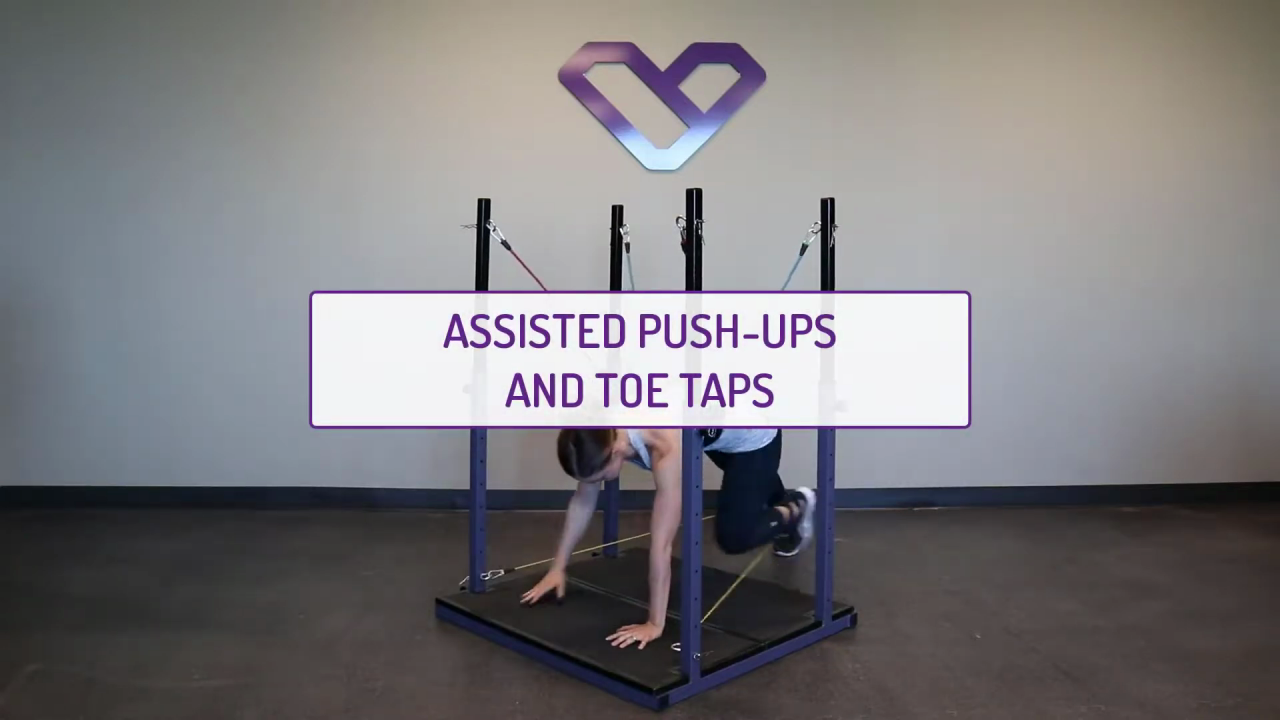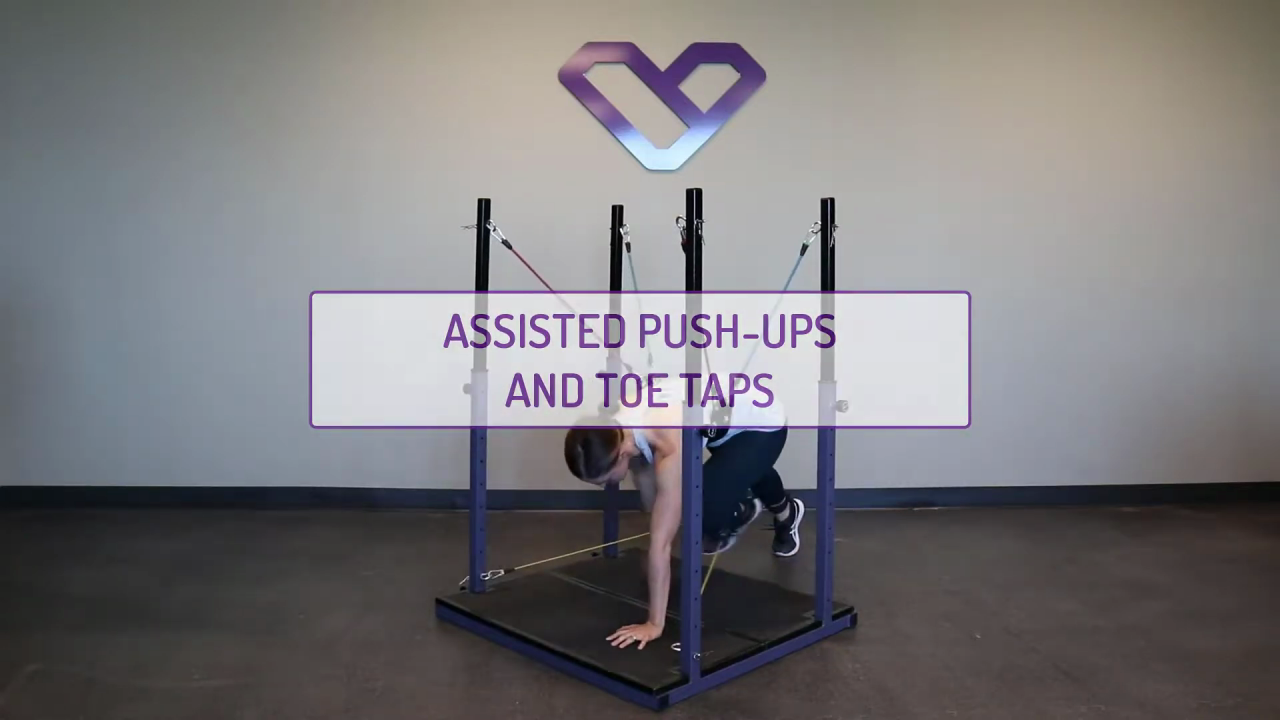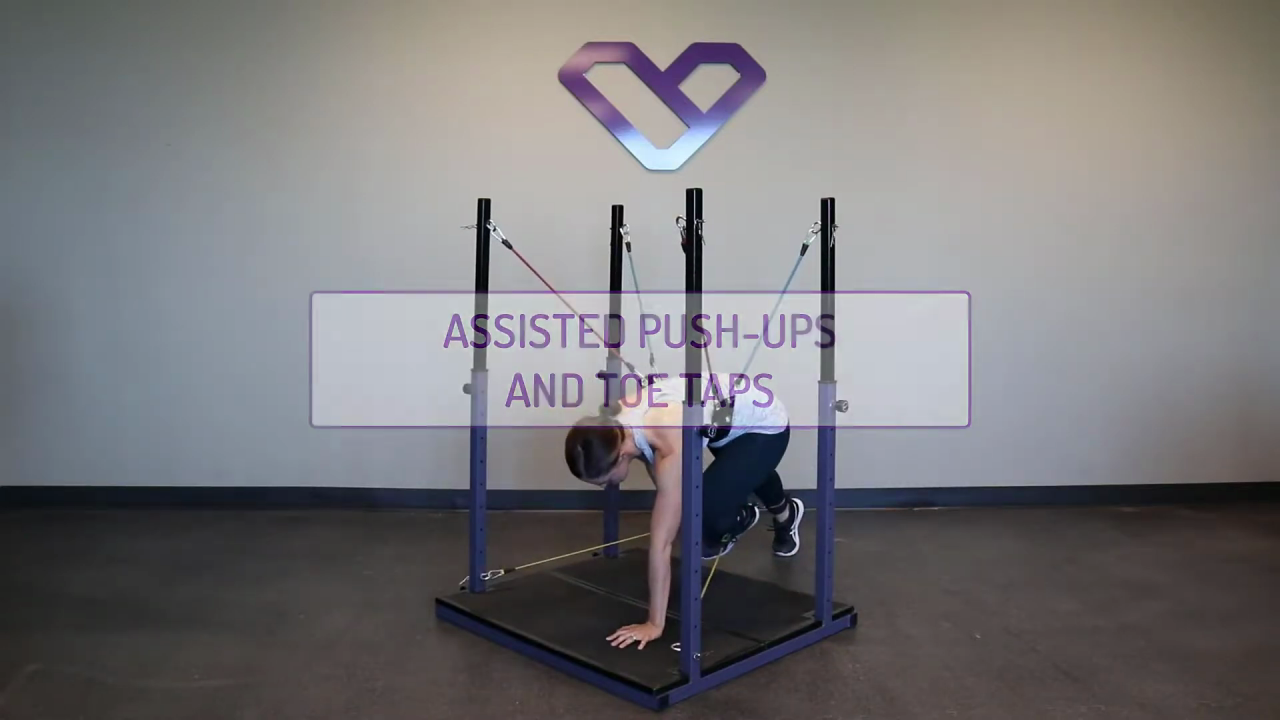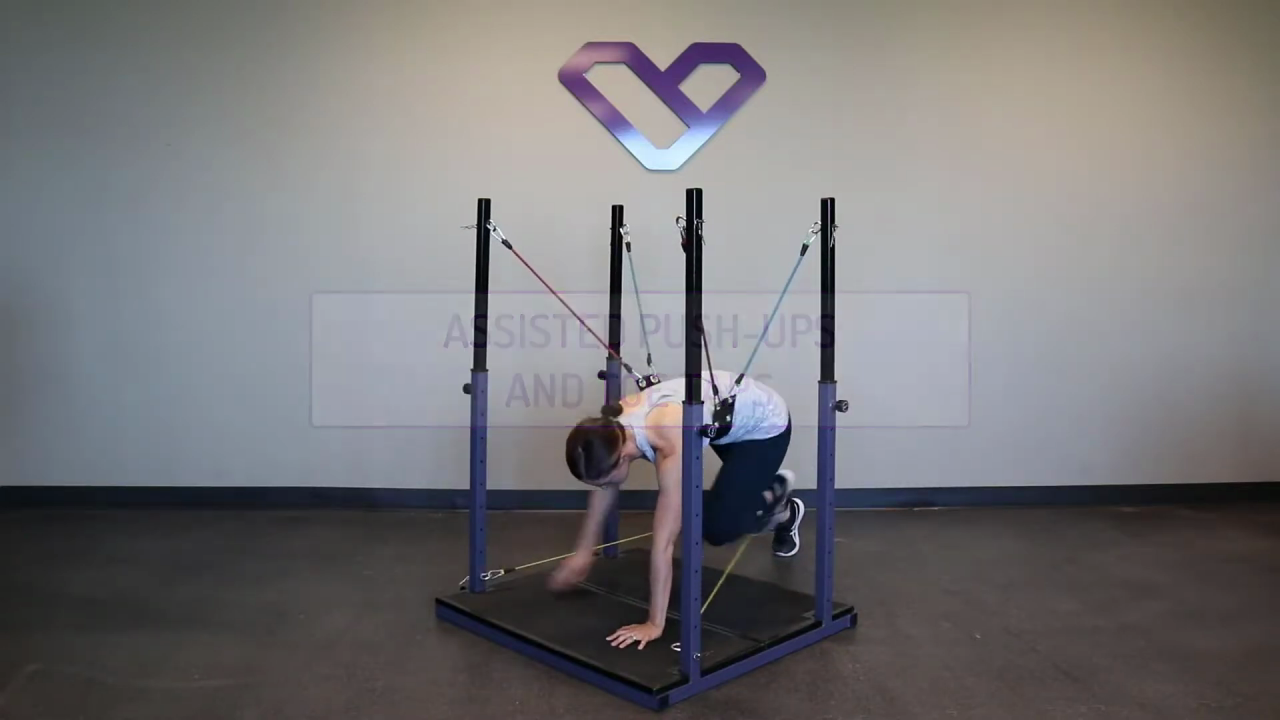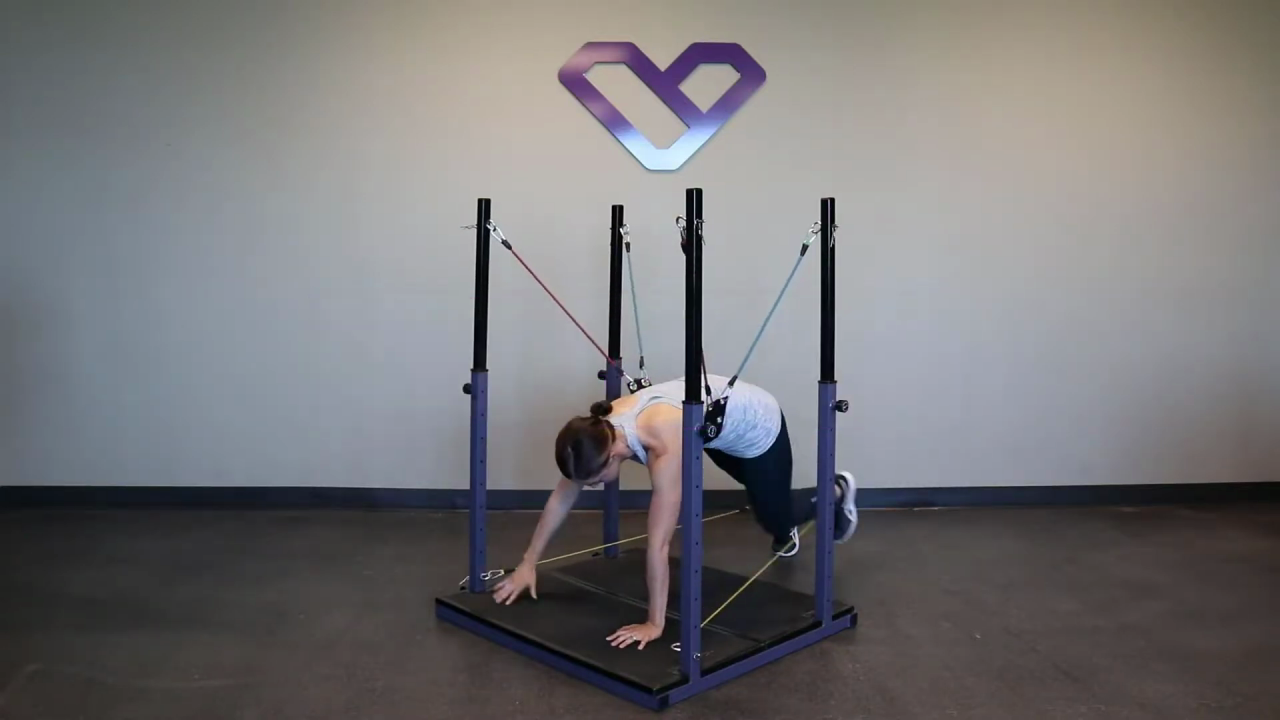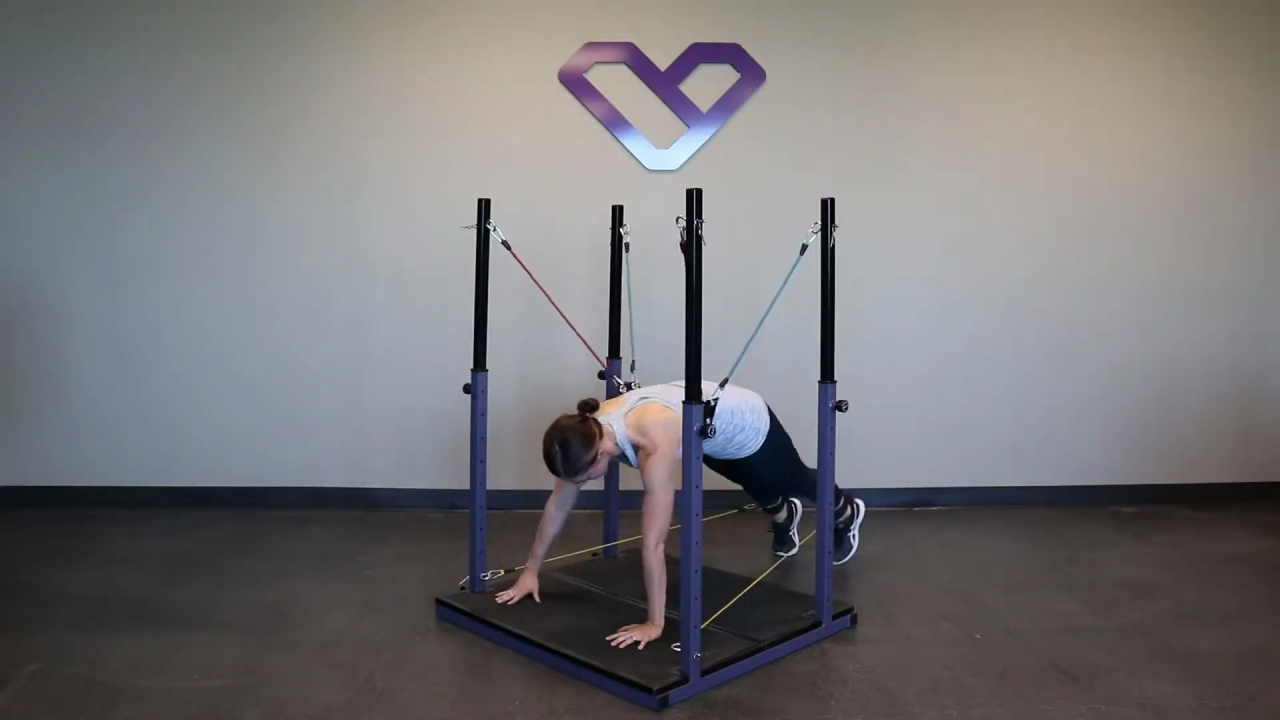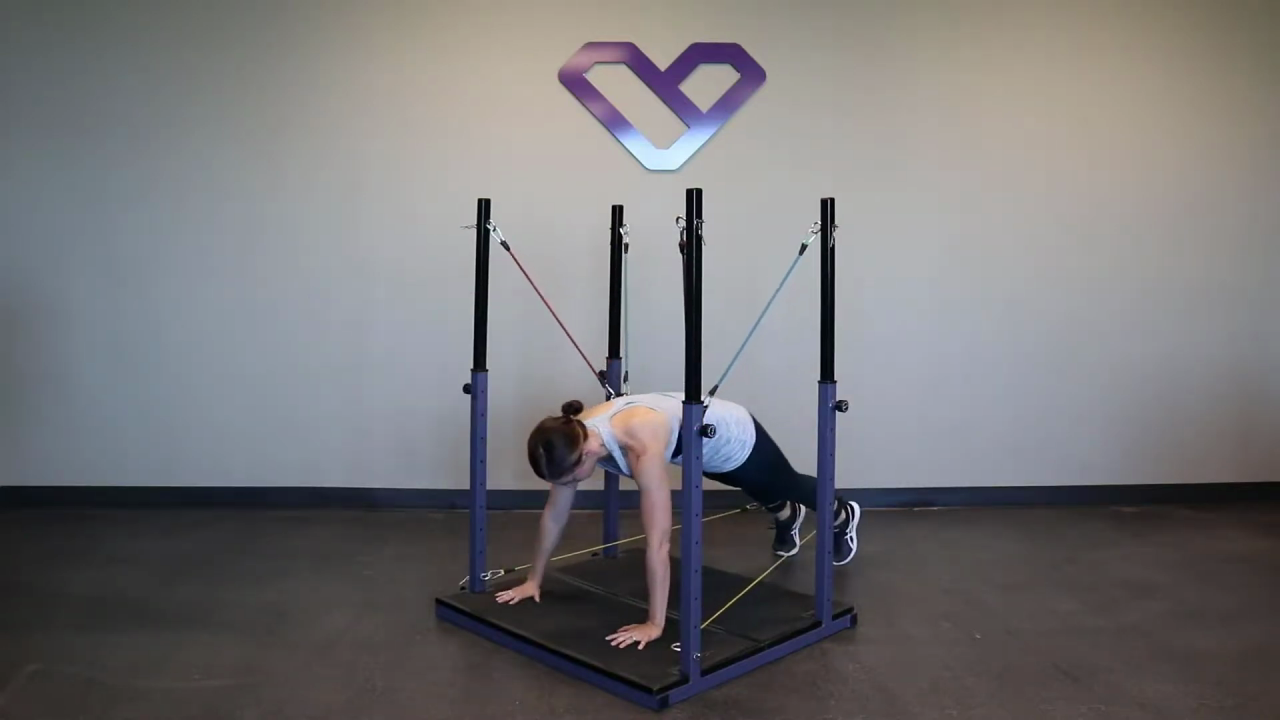
dt=0.2s
person 1, frame 1
left shoulder: (666, 447)
right shoulder: (600, 435)
left elbow: (661, 543)
right elbow: (581, 502)
left wrist: (654, 624)
right wrist: (556, 568)
left hip: (753, 430)
right hip: (717, 423)
left knee: (731, 538)
right knee: (751, 483)
left ankle: (798, 508)
right ankle: (780, 507)
person 1, frame 2
left shoulder: (669, 446)
right shoulder: (612, 428)
left elbow: (661, 542)
right elbow: (644, 473)
left wrist: (654, 624)
left hip: (762, 420)
left knee: (702, 511)
right knee: (755, 473)
left ankle: (740, 515)
right ankle: (787, 514)
person 1, frame 3
left shoulder: (669, 445)
right shoulder: (614, 426)
left elbow: (661, 543)
left wrist: (654, 624)
left hip: (764, 421)
left knee: (706, 513)
right knee: (754, 475)
left ankle: (742, 516)
right ankle: (785, 513)
person 1, frame 4
left shoulder: (670, 444)
right shoulder: (613, 429)
left elbow: (664, 543)
right elbow: (604, 486)
left wrist: (655, 624)
right wrist: (586, 548)
left hip: (762, 420)
left knee: (717, 526)
right knee: (751, 477)
left ankle: (774, 495)
right ankle: (785, 512)
person 1, frame 5
left shoulder: (663, 446)
right shoulder: (596, 433)
left elbow: (659, 544)
right elbow: (560, 498)
left wrist: (655, 624)
right wrist: (527, 564)
left hip: (755, 420)
left knee: (775, 516)
right knee: (756, 483)
left ankle: (839, 490)
right ankle: (786, 526)
person 1, frame 6
left shoulder: (652, 444)
right shoulder: (586, 434)
left elbow: (653, 543)
right elbow: (557, 504)
left wrist: (655, 624)
right wrist: (530, 573)
left hip: (744, 424)
left knee: (795, 480)
right knee: (755, 484)
left ankle: (846, 511)
right ankle: (785, 517)
person 1, frame 7
left shoulder: (640, 445)
right shoulder: (574, 436)
left elbow: (658, 542)
right elbow: (554, 513)
left wrist: (655, 624)
right wrist: (534, 580)
left hip: (731, 437)
left knee: (786, 483)
right knee: (758, 488)
left ankle: (842, 516)
right ankle: (788, 519)
